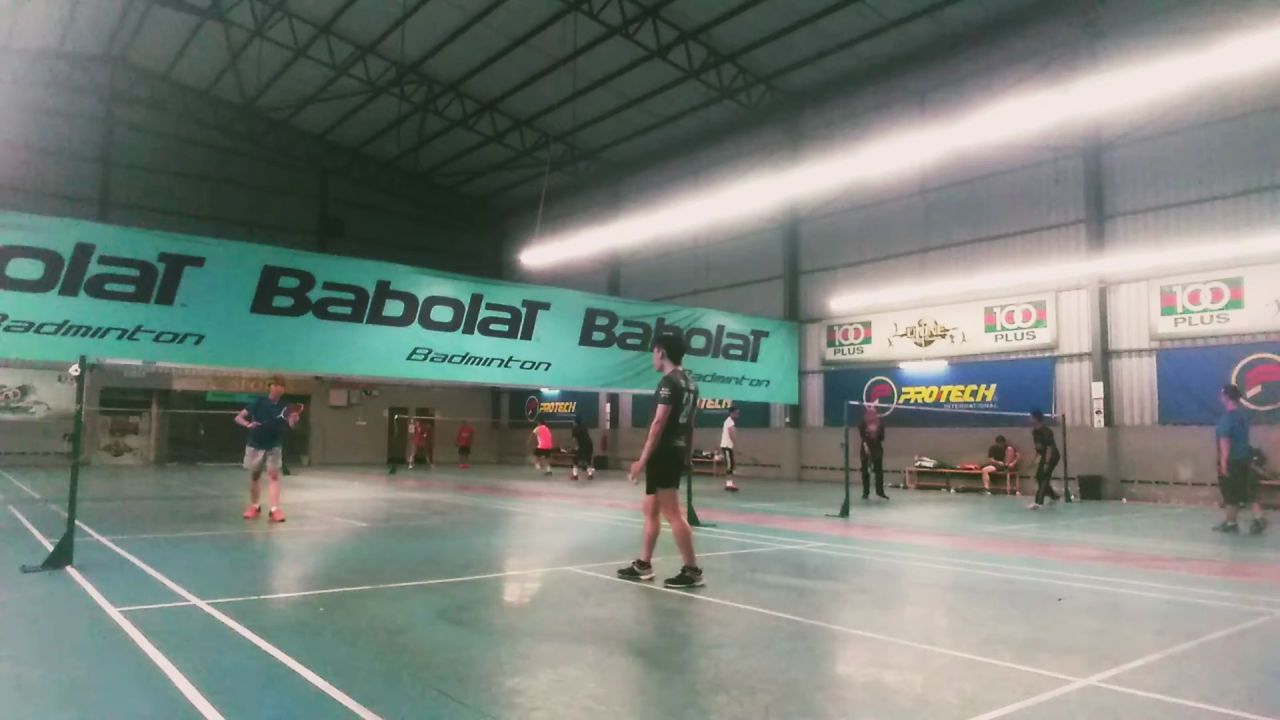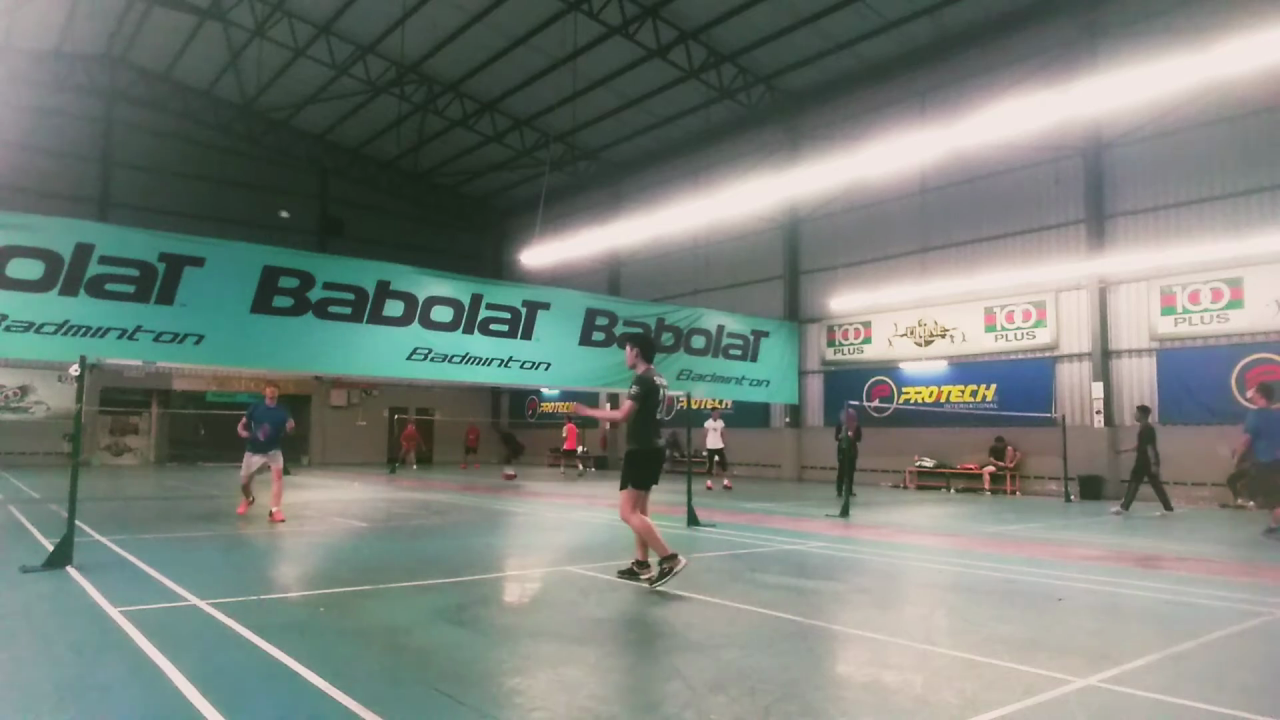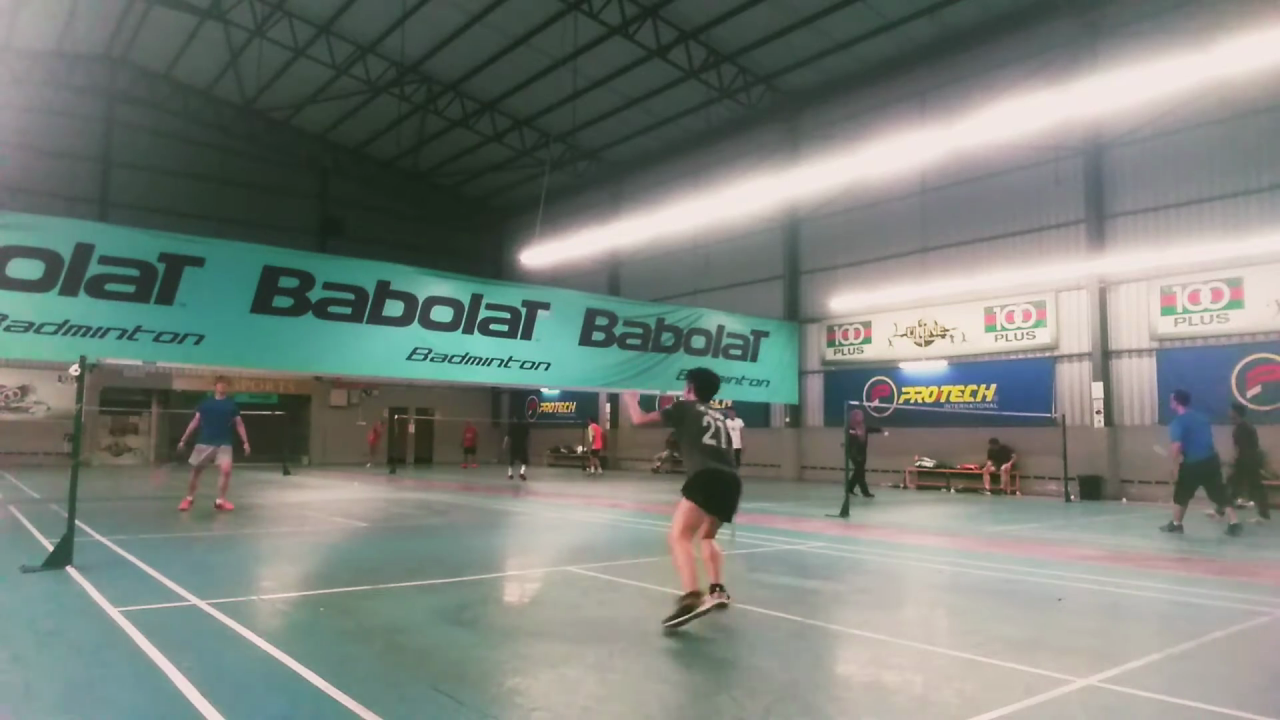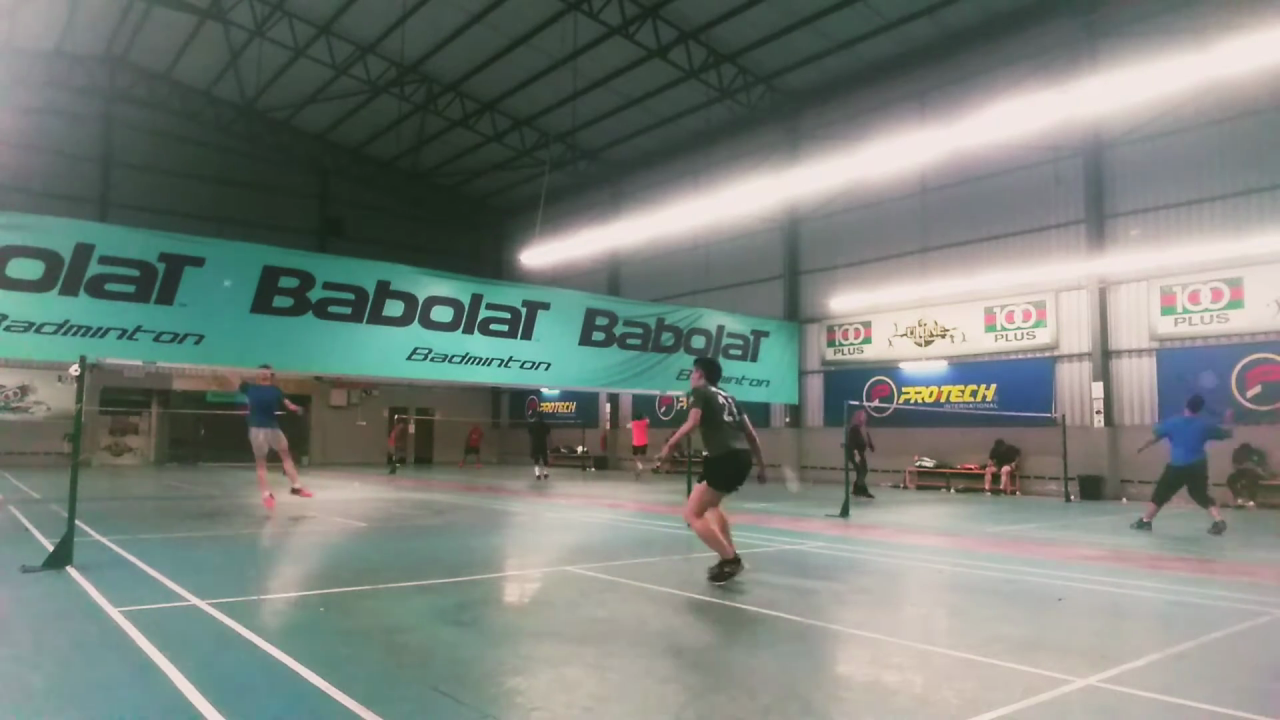
dt=1s
person 1, frame 1
left shoulder: (669, 382)
right shoulder: (689, 382)
left elbow: (659, 422)
right elbow: (689, 424)
left wrist: (642, 459)
right wrist: (687, 455)
left hip: (663, 454)
right hip: (675, 453)
left knee: (672, 514)
right knee: (651, 509)
left ankle: (692, 571)
right ankle: (643, 565)
person 1, frame 2
left shoulder: (642, 380)
right shoulder: (658, 380)
left elbow: (622, 415)
left wrist: (589, 412)
left hip: (641, 451)
right hip: (654, 449)
left knee: (628, 512)
right knee: (639, 510)
left ankle: (669, 559)
right ankle: (642, 564)
person 1, frame 3
left shoulder: (684, 407)
right shoulder: (719, 417)
left elbow: (639, 420)
left wrist: (630, 400)
left hip: (706, 479)
right hip: (731, 483)
left knee: (679, 537)
right knee: (706, 536)
left ankle: (692, 598)
right ankle: (717, 590)
person 1, frame 4
left shoulder: (699, 391)
right shoulder: (727, 398)
left elbow: (692, 423)
right elbow: (751, 435)
left wrist: (668, 446)
right wrist: (761, 466)
left hip: (724, 458)
right hip: (742, 457)
left knee: (692, 514)
right knee: (712, 506)
left ankle: (729, 560)
right ankle: (730, 557)
